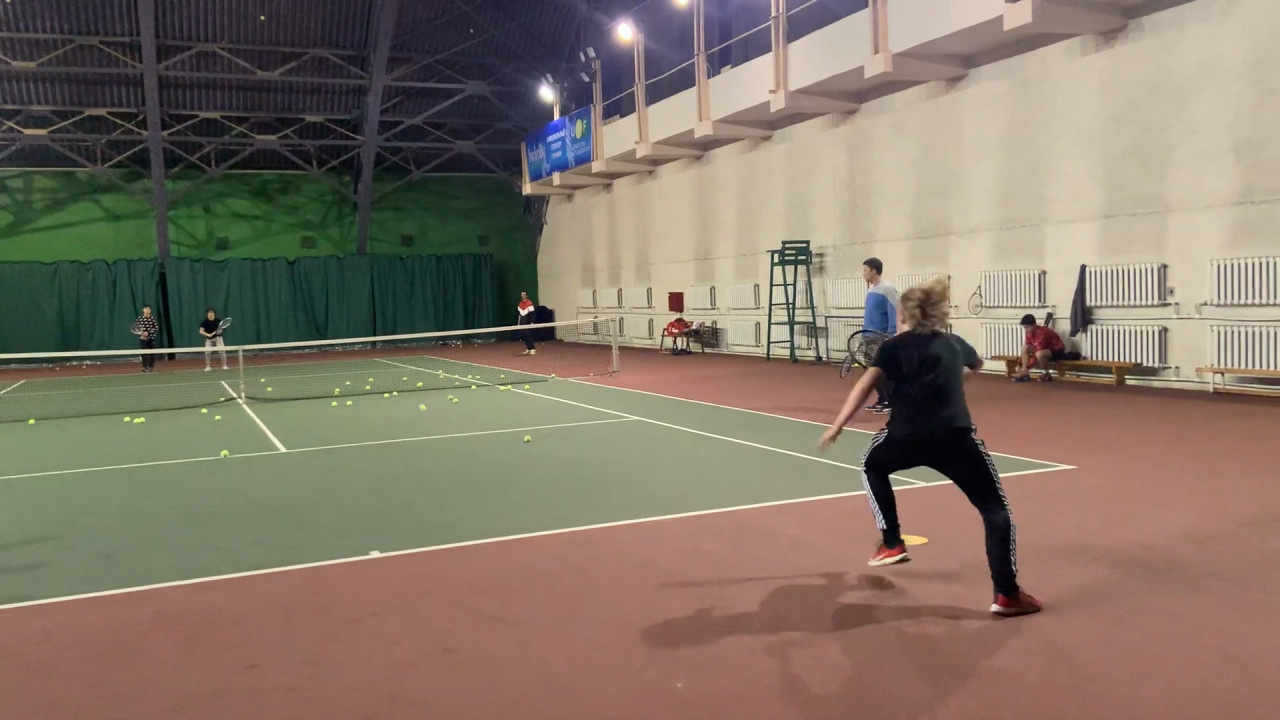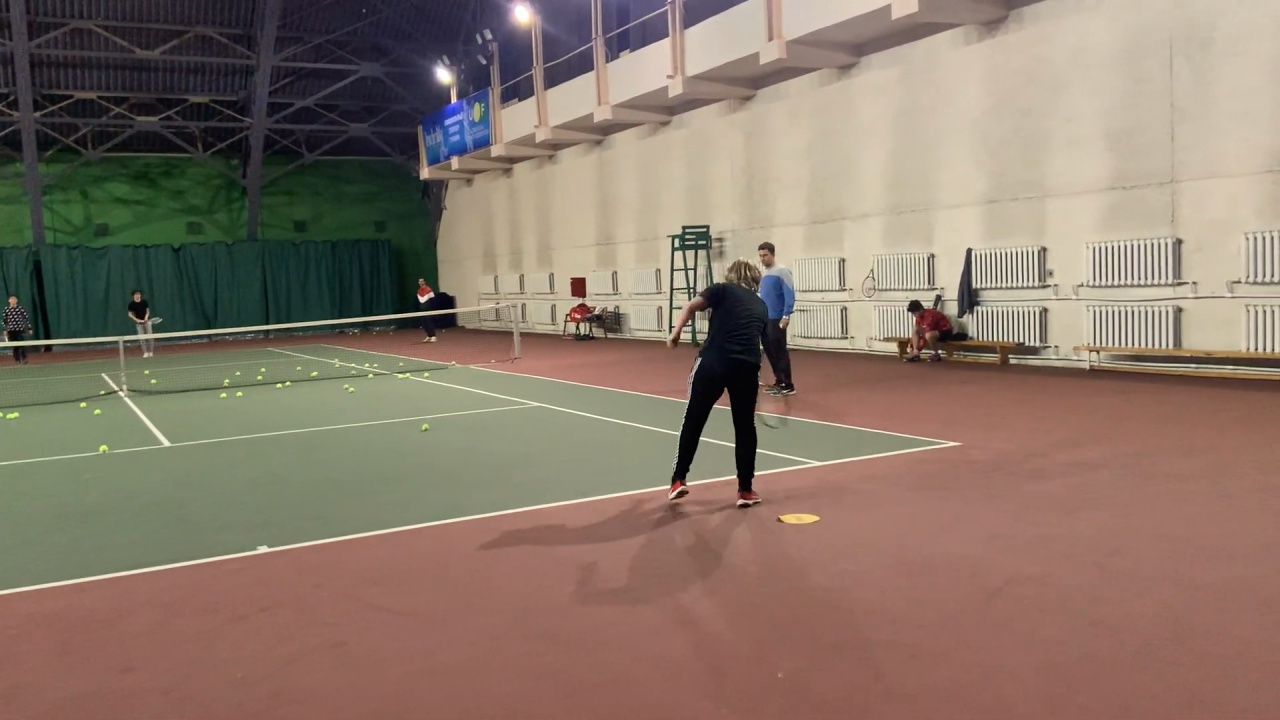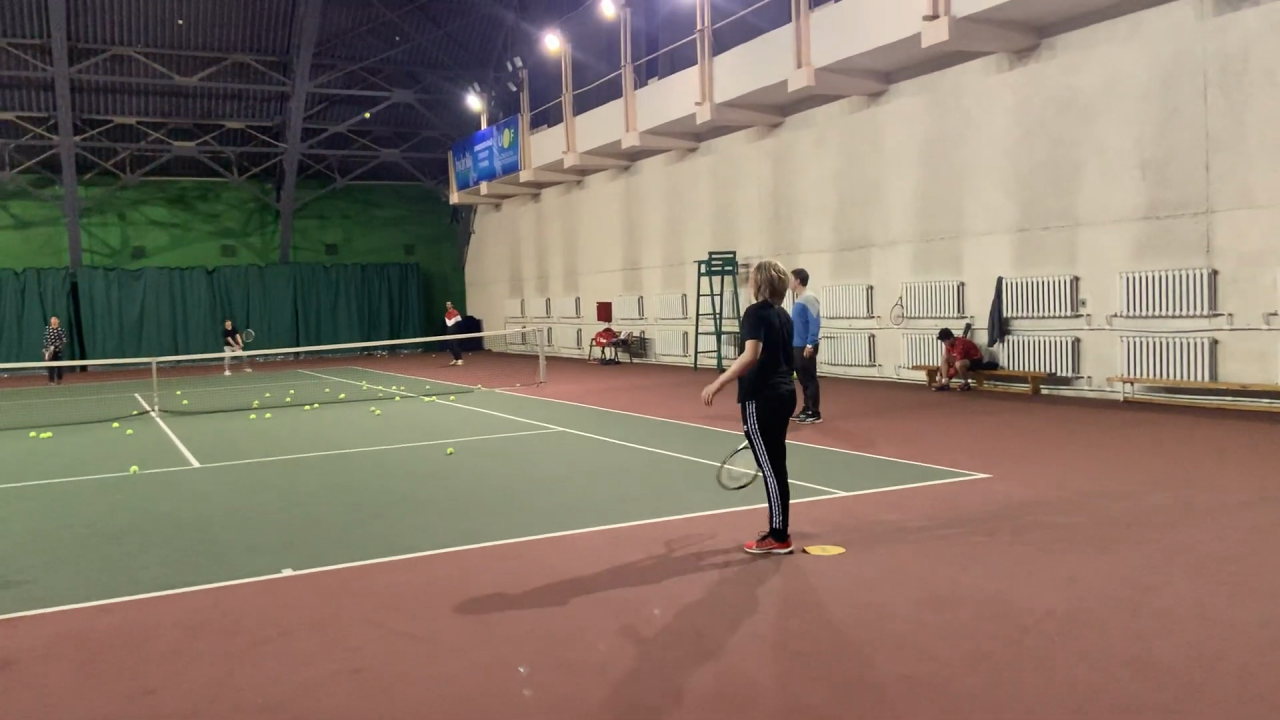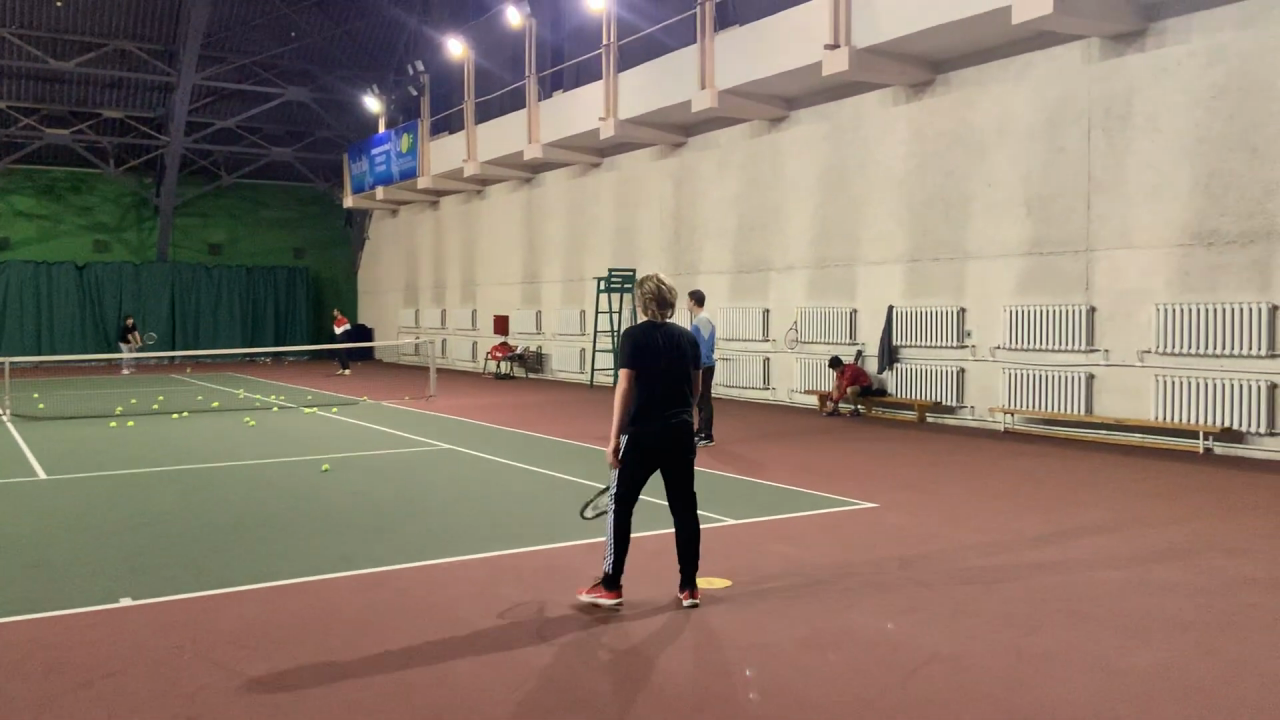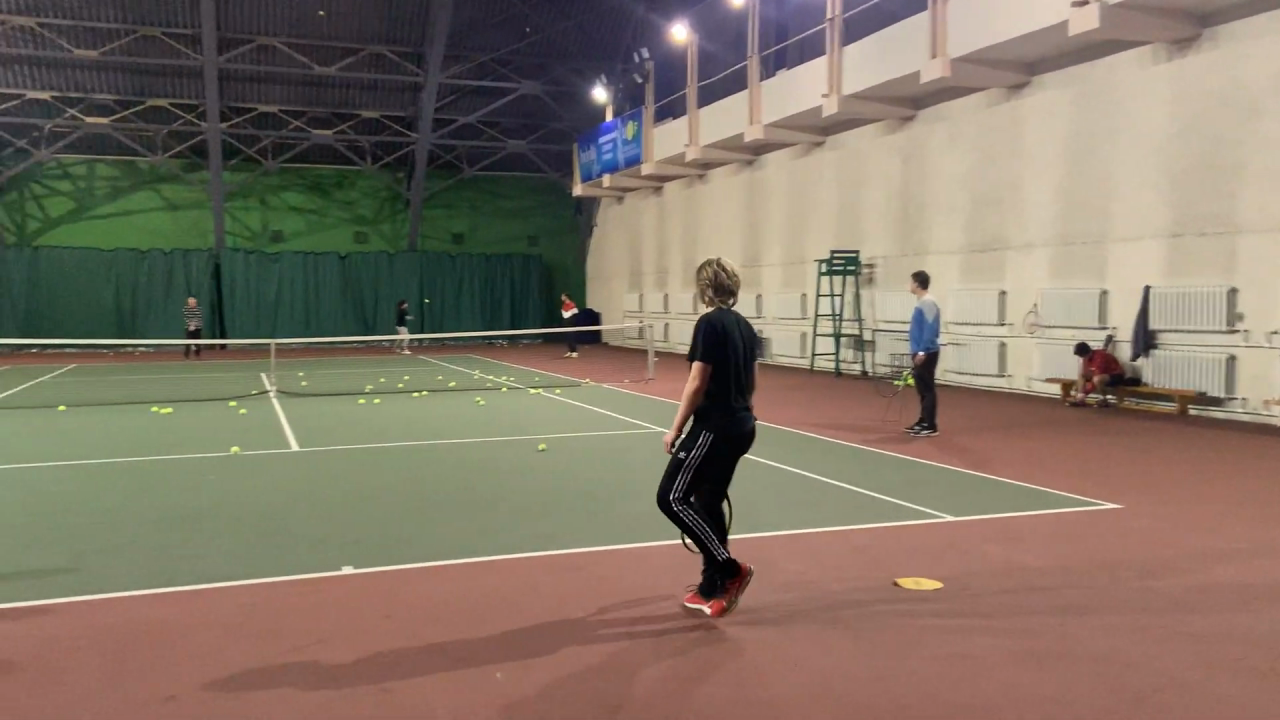
dt=1s
person 1, frame 1
left shoulder: (894, 346)
right shoulder: (954, 343)
left elbow: (864, 387)
right elbow: (975, 363)
left wrist: (837, 427)
left hip: (908, 435)
right hip: (955, 434)
left knee: (874, 468)
right knee: (994, 505)
left ankle: (892, 544)
right ankle: (1006, 592)
person 1, frame 2
left shoulder: (723, 289)
right shoulder: (761, 307)
left elbow: (691, 306)
left wrist: (676, 332)
left hip: (712, 363)
right hip: (746, 368)
left knee: (693, 422)
right knee: (745, 426)
left ankle: (679, 479)
right ankle: (746, 490)
person 1, frame 3
left shoulder: (755, 312)
right shoulder: (783, 315)
left elbow: (751, 357)
left wrist: (718, 383)
left hip: (761, 399)
right hip: (783, 394)
left knee: (770, 465)
right knee: (775, 462)
left ankle: (779, 537)
right ankle: (778, 526)
person 1, frame 4
left shoulder: (634, 336)
right shoulder: (688, 338)
left elbow: (624, 389)
right elbow: (695, 388)
left wrist: (614, 438)
left hip: (643, 433)
right hip: (681, 432)
left knee: (620, 504)
right knee: (684, 506)
left ankle: (610, 585)
right ankle: (688, 586)
person 1, frame 5
left shoulder: (709, 323)
right shoulder: (744, 326)
left elbow: (697, 383)
left wrist: (675, 428)
left hip: (716, 427)
right hip: (741, 426)
left knee: (672, 497)
right knee: (707, 503)
left ankle: (731, 570)
right ankle: (711, 589)
